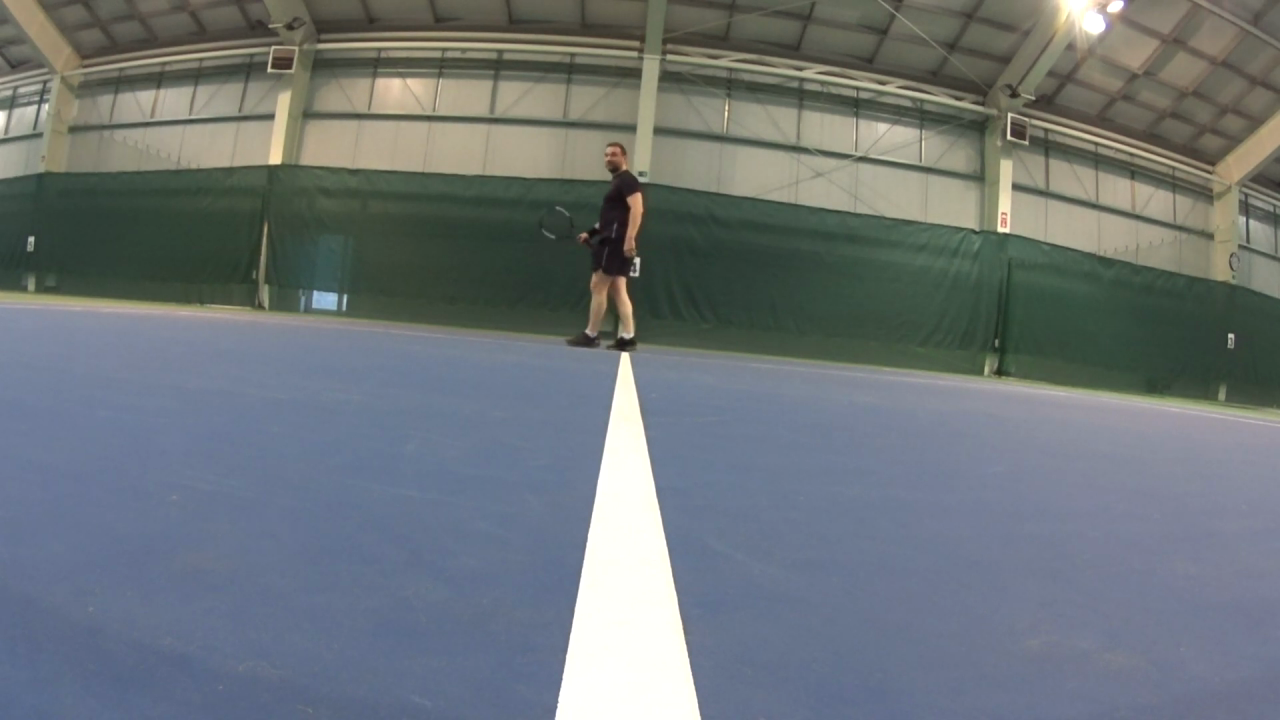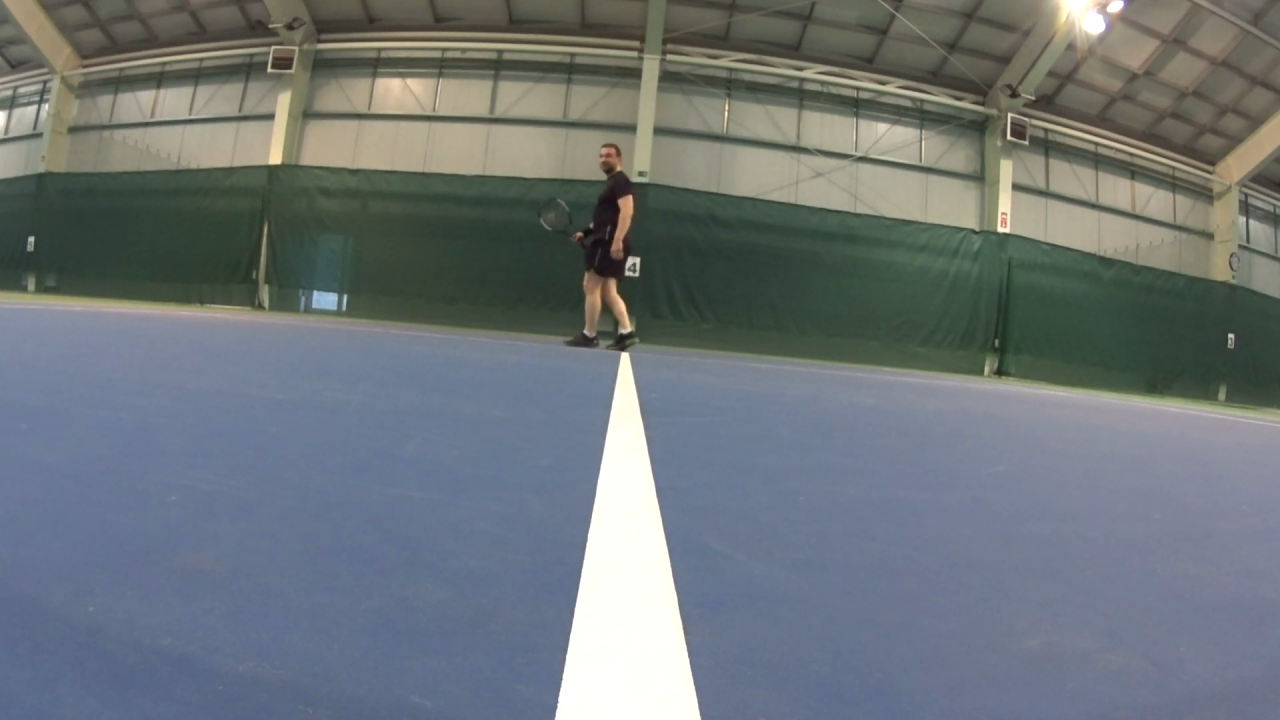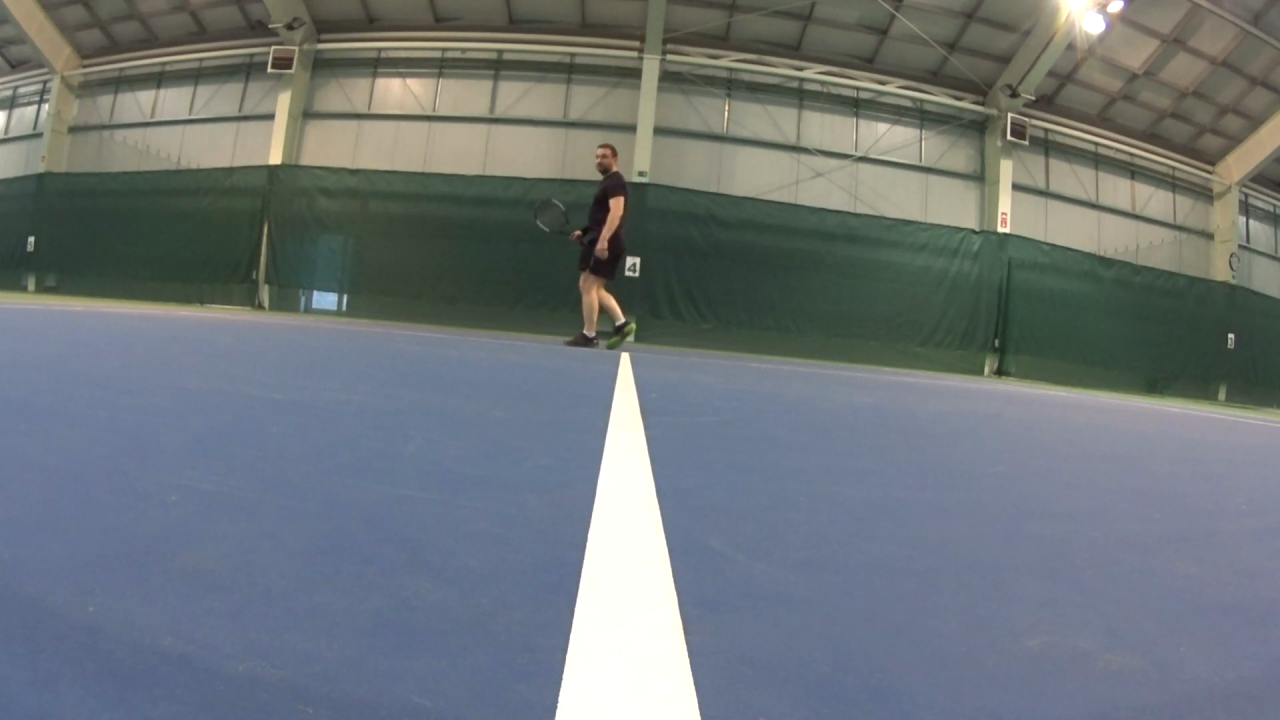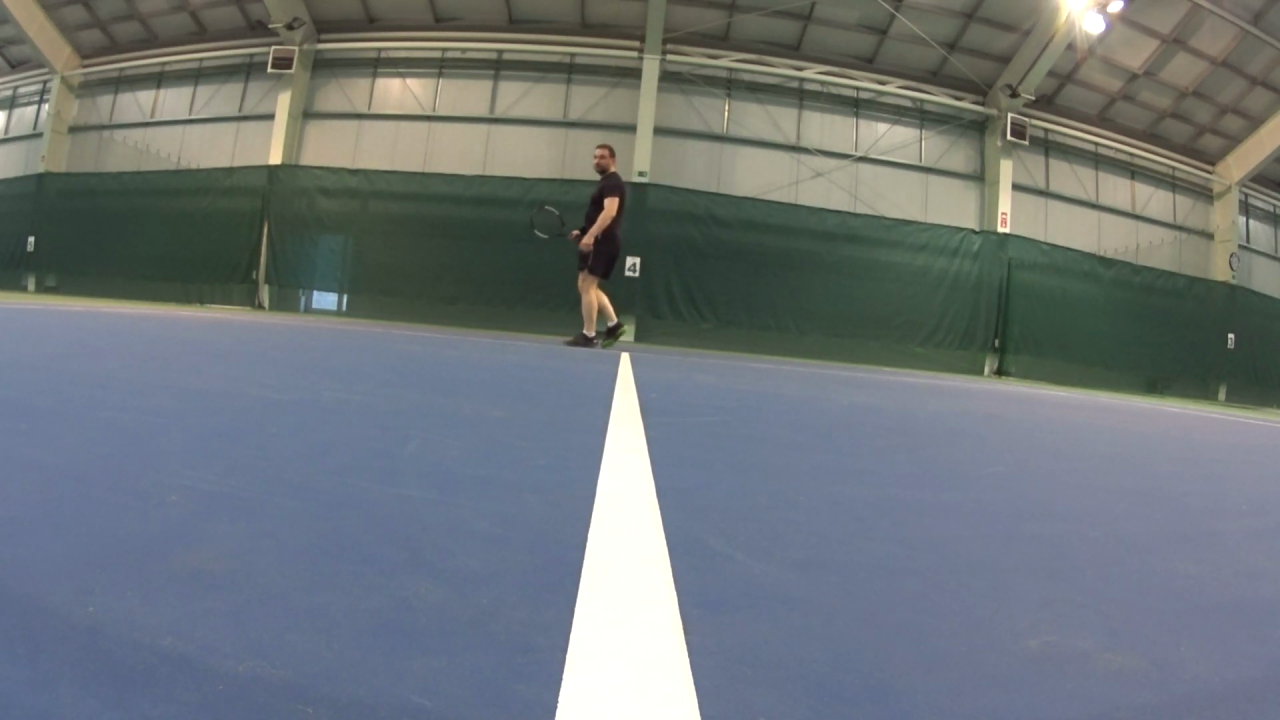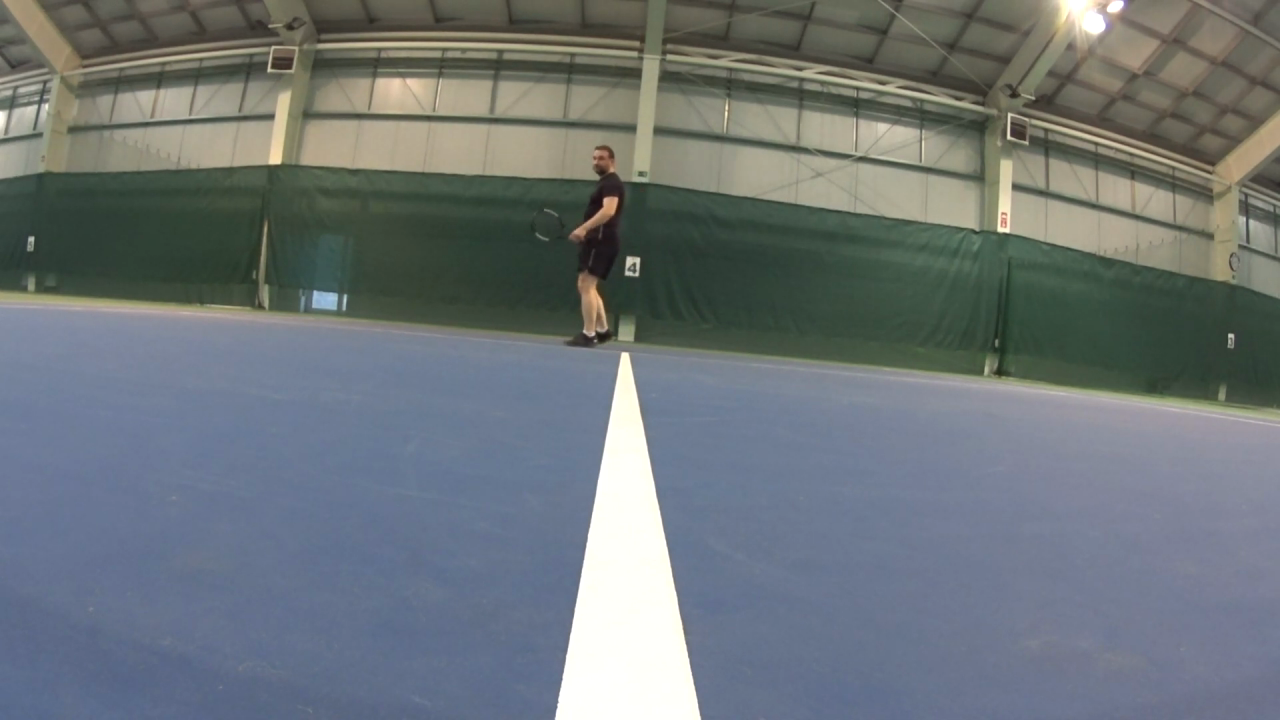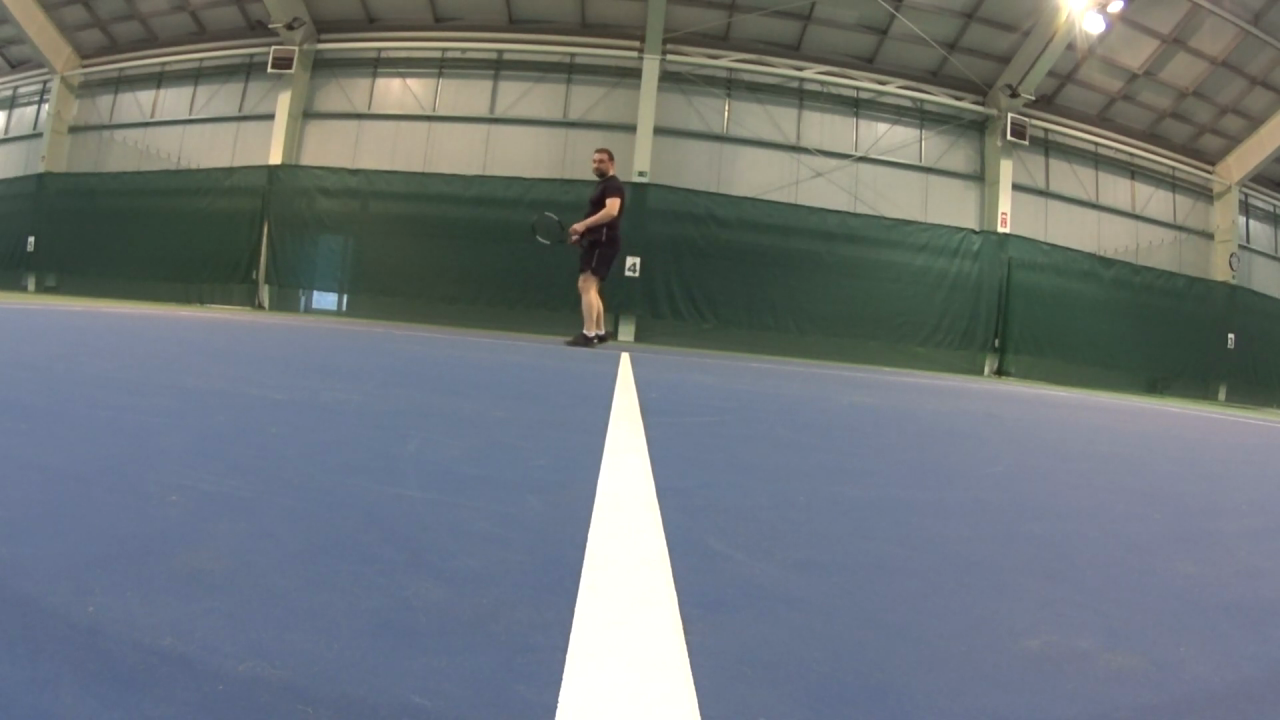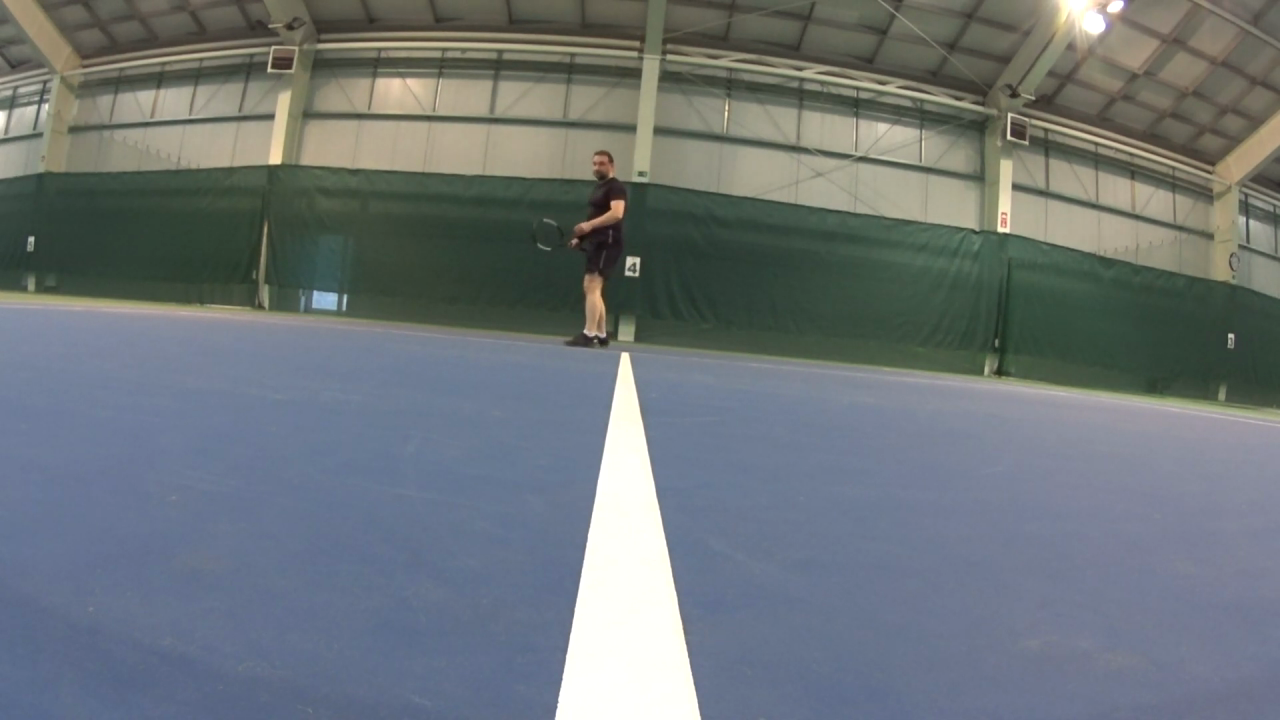
dt=0.1s
person 1, frame 1
left shoulder: (627, 179)
right shoulder: (618, 181)
left elbow: (637, 209)
left wrist: (630, 238)
right wrist: (591, 233)
left hip: (615, 241)
right hip: (613, 241)
left knee: (598, 286)
right knee: (619, 291)
left ankle: (591, 335)
right ankle: (627, 337)
person 1, frame 2
left shoulder: (621, 181)
right shoulder: (612, 182)
left elbow: (627, 211)
left wrist: (617, 240)
right wrist: (586, 232)
left hip: (608, 242)
right hip: (606, 242)
left knee: (590, 287)
right knee: (608, 291)
left ankle: (589, 335)
right ankle: (626, 332)
person 1, frame 3
left shoulder: (615, 182)
right shoulder: (609, 182)
left elbow: (616, 212)
left wrist: (602, 239)
right wrist: (584, 231)
left hip: (605, 243)
right hip: (610, 244)
left knee: (587, 286)
right knee: (596, 289)
left ankle: (589, 335)
right ankle: (622, 323)
person 1, frame 4
left shoulder: (612, 182)
right shoulder: (607, 182)
left elbow: (609, 212)
left wrist: (590, 235)
right wrist: (582, 231)
left hip: (601, 242)
right hip: (606, 243)
left knee: (585, 286)
right knee: (591, 288)
left ankle: (589, 336)
right ankle: (614, 324)
person 1, frame 5
left shoulder: (612, 182)
right shoulder: (604, 183)
left elbow: (608, 211)
left wrist: (584, 228)
right wrist: (583, 231)
left hip: (601, 241)
right hip: (598, 241)
left knee: (585, 285)
right knee: (589, 287)
left ankle: (588, 335)
right ankle: (603, 330)
person 1, frame 6
left shoulder: (613, 185)
right shoulder: (602, 185)
left elbow: (611, 211)
left wrist: (583, 224)
right wrist: (581, 234)
left hip: (602, 242)
right hip: (597, 242)
left knee: (586, 286)
right knee: (590, 288)
left ankle: (588, 335)
right ankle: (600, 333)
person 1, frame 7
left shoulder: (616, 187)
right shoulder: (598, 189)
left elbow: (617, 213)
left wrist: (590, 225)
right wrist: (579, 237)
left hip: (608, 245)
right hip: (595, 246)
left knee: (592, 287)
right knee: (591, 290)
left ankle: (589, 335)
right ankle: (600, 335)
